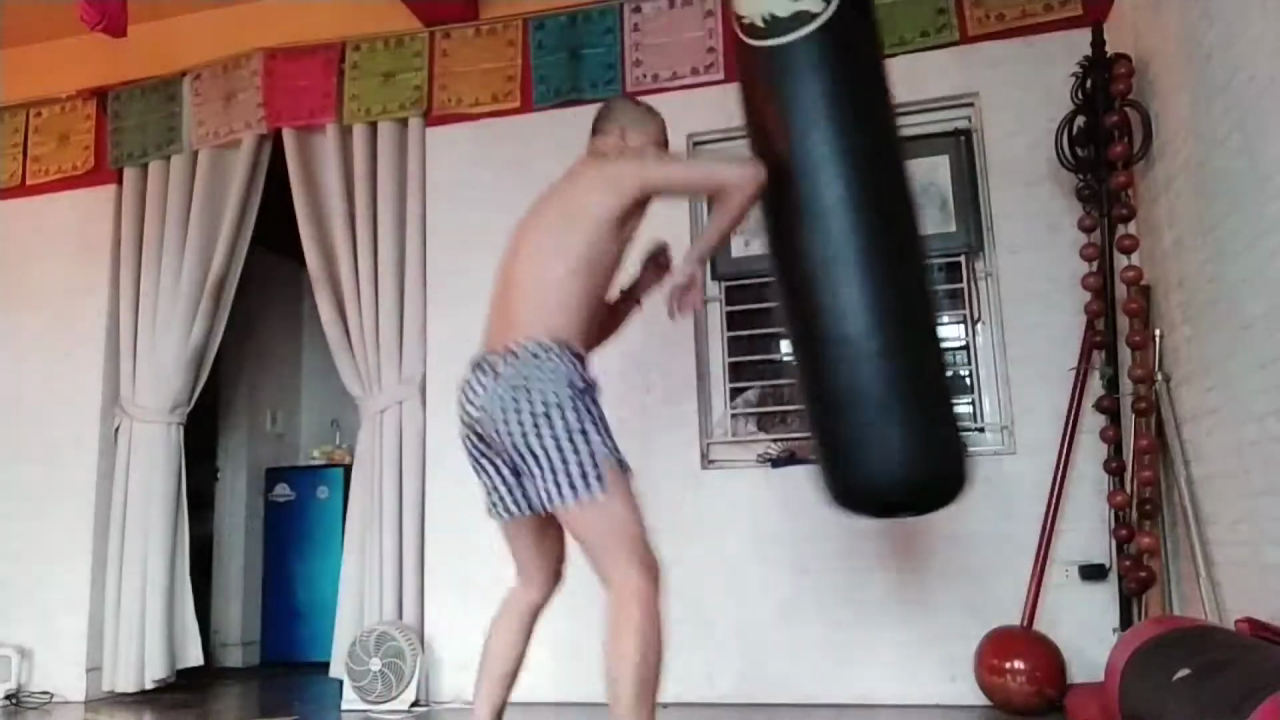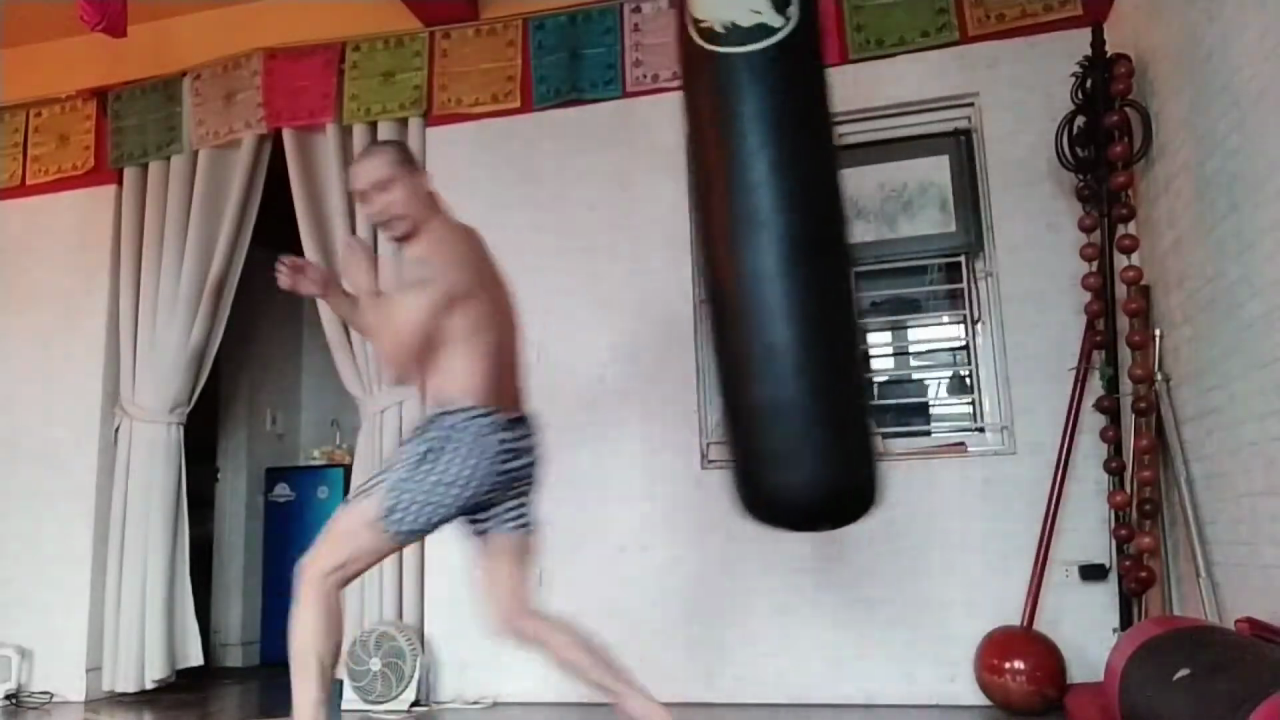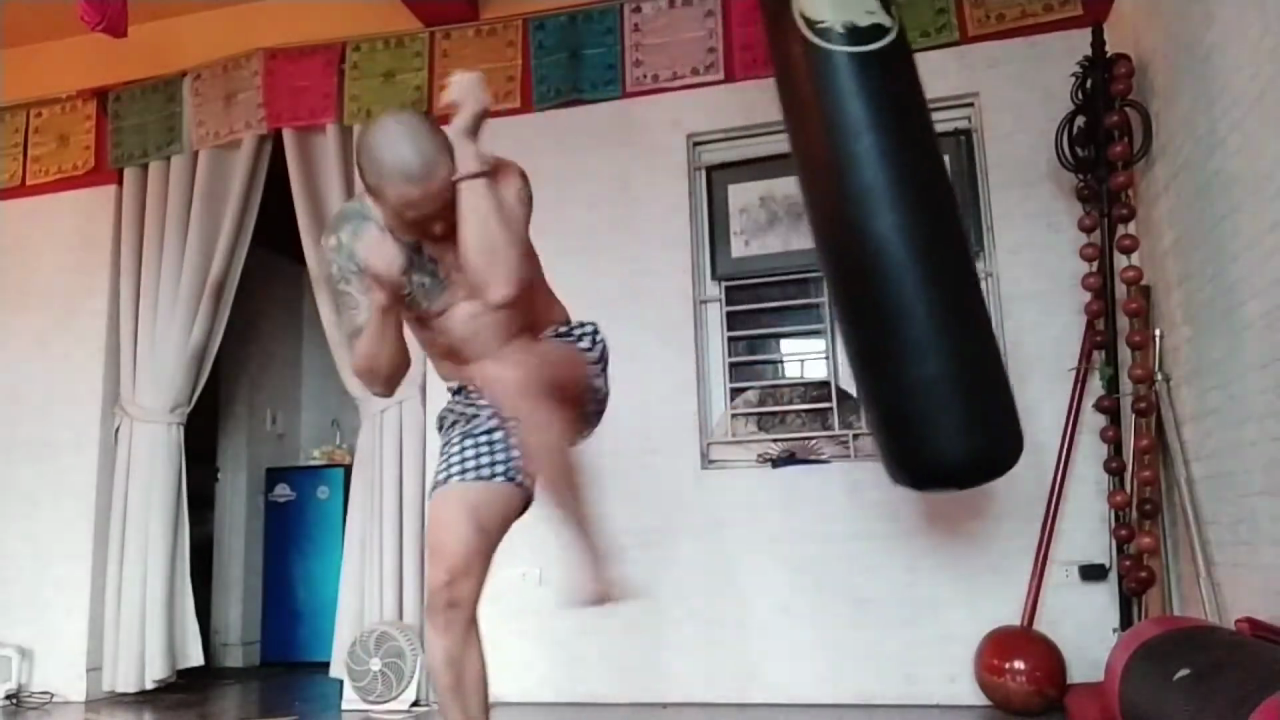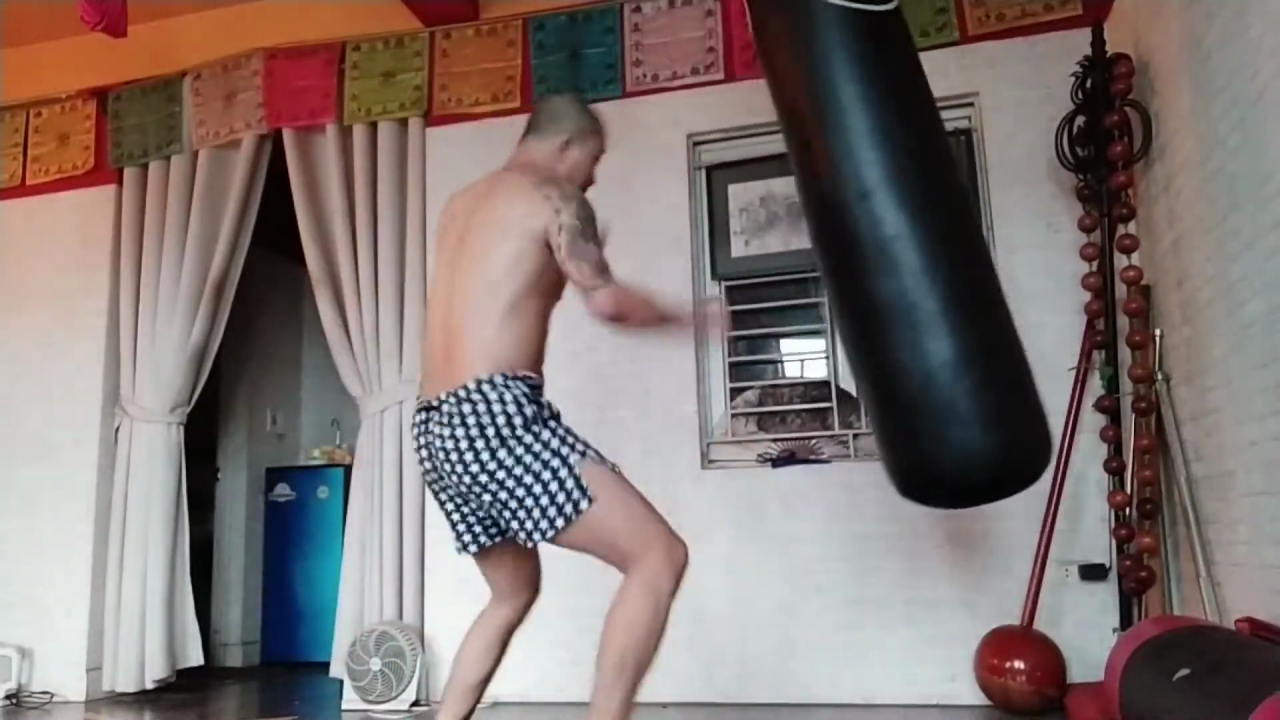
dt=1s
person 1, frame 1
left shoulder: (568, 211)
right shoulder: (618, 171)
right elbow: (747, 176)
left wrist: (643, 284)
right wrist: (696, 260)
left hip: (486, 395)
right hip: (542, 384)
left knee: (536, 582)
right knee: (634, 580)
person 1, frame 2
left shoulder: (434, 253)
right shoulder: (440, 251)
left elbow: (398, 363)
right elbow: (387, 335)
left wrist: (366, 288)
right wrist: (328, 289)
left hip: (459, 442)
right hip: (500, 445)
left knee: (317, 573)
right knee: (518, 615)
person 1, frame 3
left shoulder: (500, 180)
right shoulder: (351, 236)
left elbow: (502, 289)
right elbow: (382, 380)
left wrist: (469, 152)
right wrist: (382, 298)
left hip: (554, 356)
right hip: (481, 409)
left knee: (513, 373)
right knee: (448, 592)
left ankle: (589, 549)
person 1, frame 4
left shoulder: (466, 204)
right shoulder: (551, 196)
right elbow: (606, 302)
left wrist: (557, 272)
right wrist: (681, 316)
left hip: (440, 432)
right hip: (499, 418)
left knee: (513, 595)
right knee: (660, 557)
